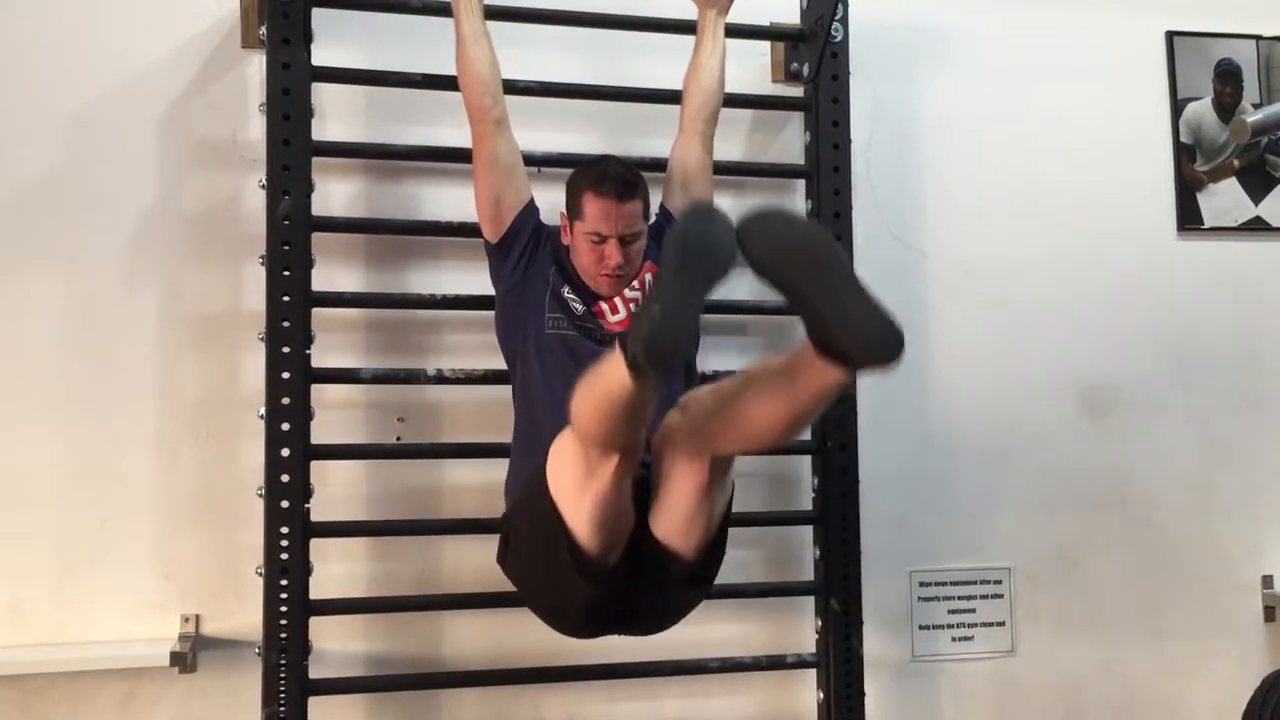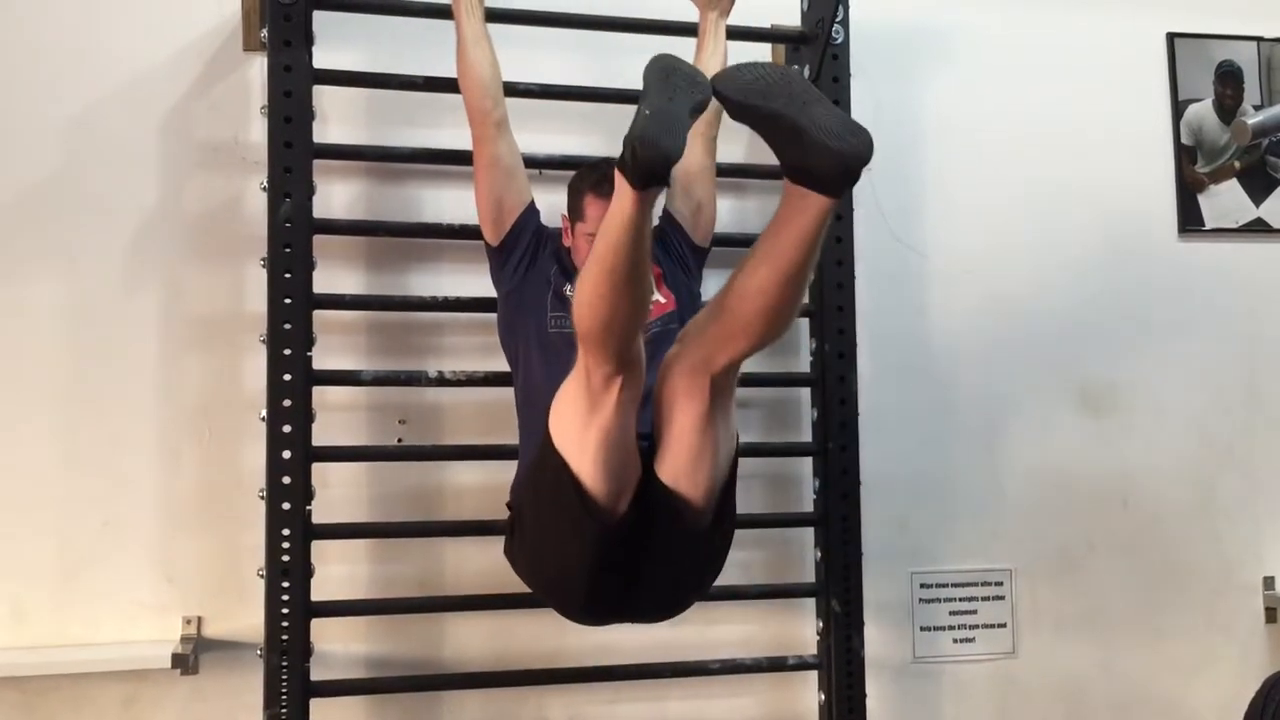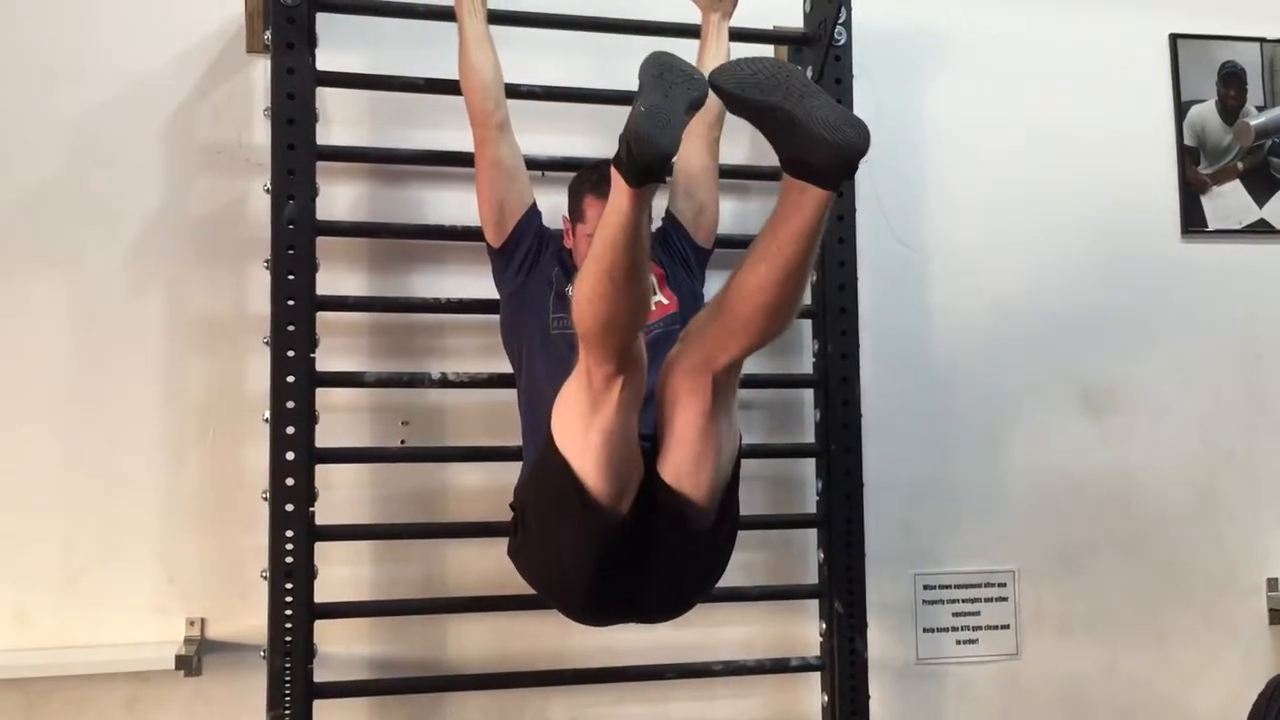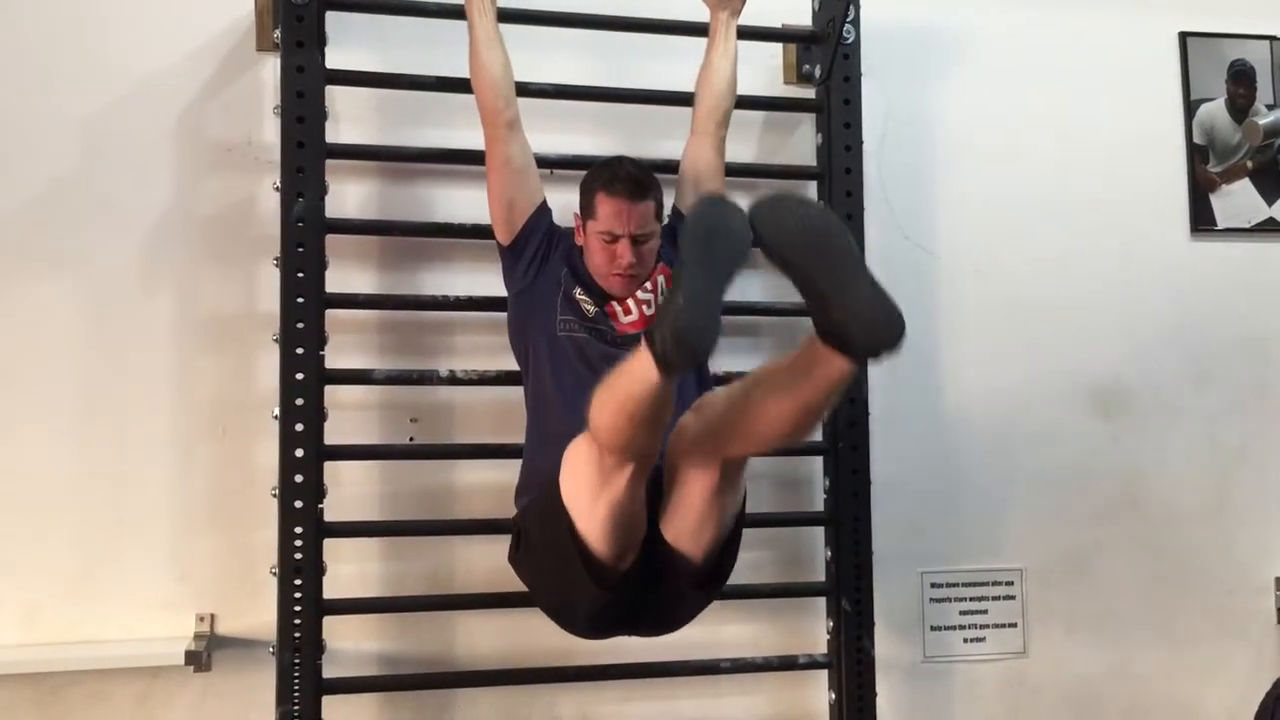
dt=0.5s
person 1, frame 1
left shoulder: (665, 261)
right shoulder: (529, 269)
left elbow: (697, 130)
right elbow: (489, 125)
left hip: (664, 562)
right hip: (565, 555)
left knee: (694, 424)
right knee: (603, 426)
left ankle: (836, 351)
right ankle: (649, 351)
person 1, frame 2
left shoulder: (670, 265)
right shoulder: (530, 269)
left elbow: (702, 135)
right elbow: (489, 126)
left hip: (676, 548)
right hip: (572, 544)
left knee: (699, 356)
right knee: (610, 355)
left ankle: (815, 178)
person 1, frame 3
left shoulder: (676, 264)
right shoulder: (533, 268)
left elbow: (703, 133)
right elbow: (491, 127)
left hip: (680, 541)
right hip: (576, 544)
left knee: (704, 354)
right knee: (611, 354)
person 1, frame 4
left shoulder: (679, 261)
right shoulder: (542, 270)
left elbow: (710, 130)
right elbow: (502, 126)
left hip: (680, 563)
right hip: (575, 553)
left knee: (708, 424)
right knee: (617, 412)
left ankle: (843, 337)
right ankle: (674, 344)
